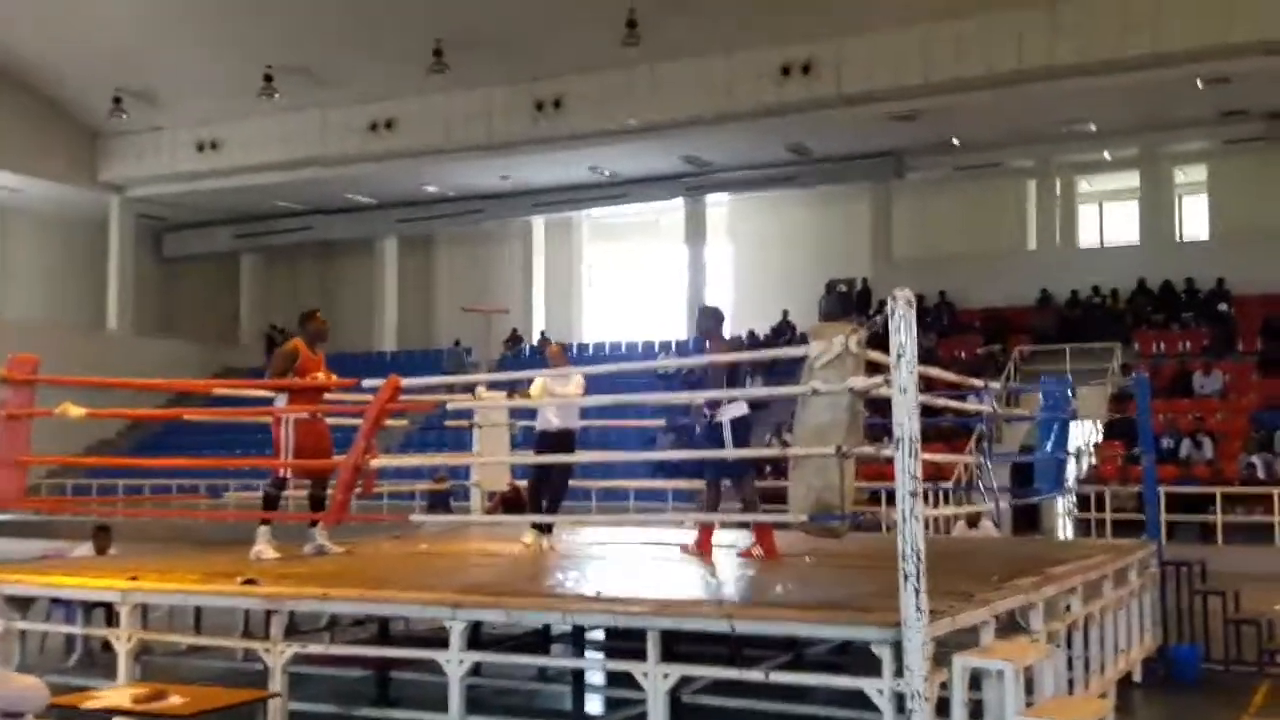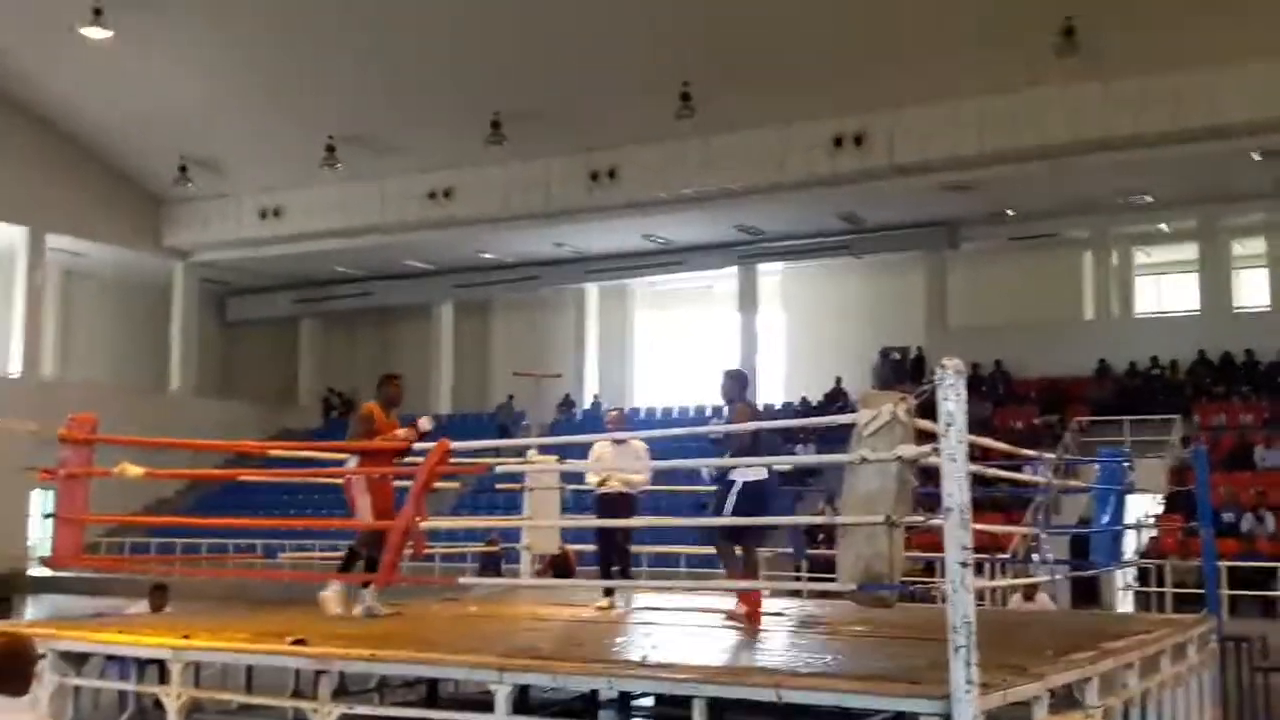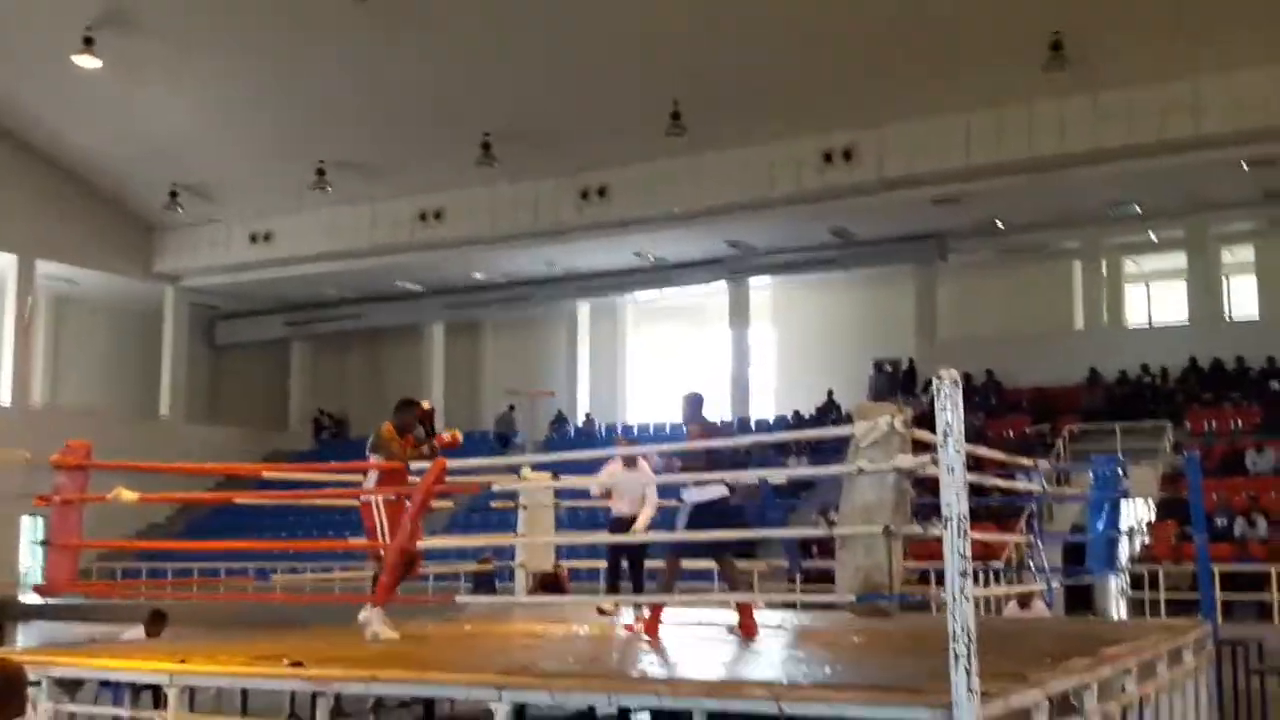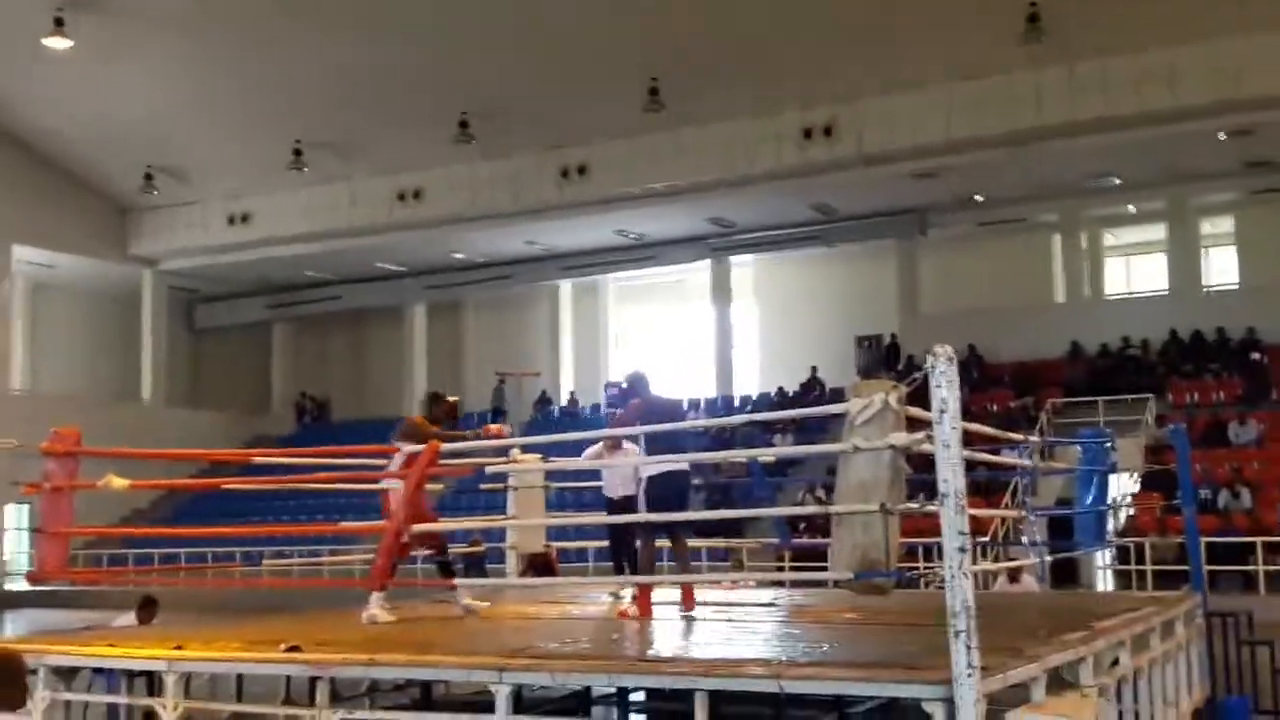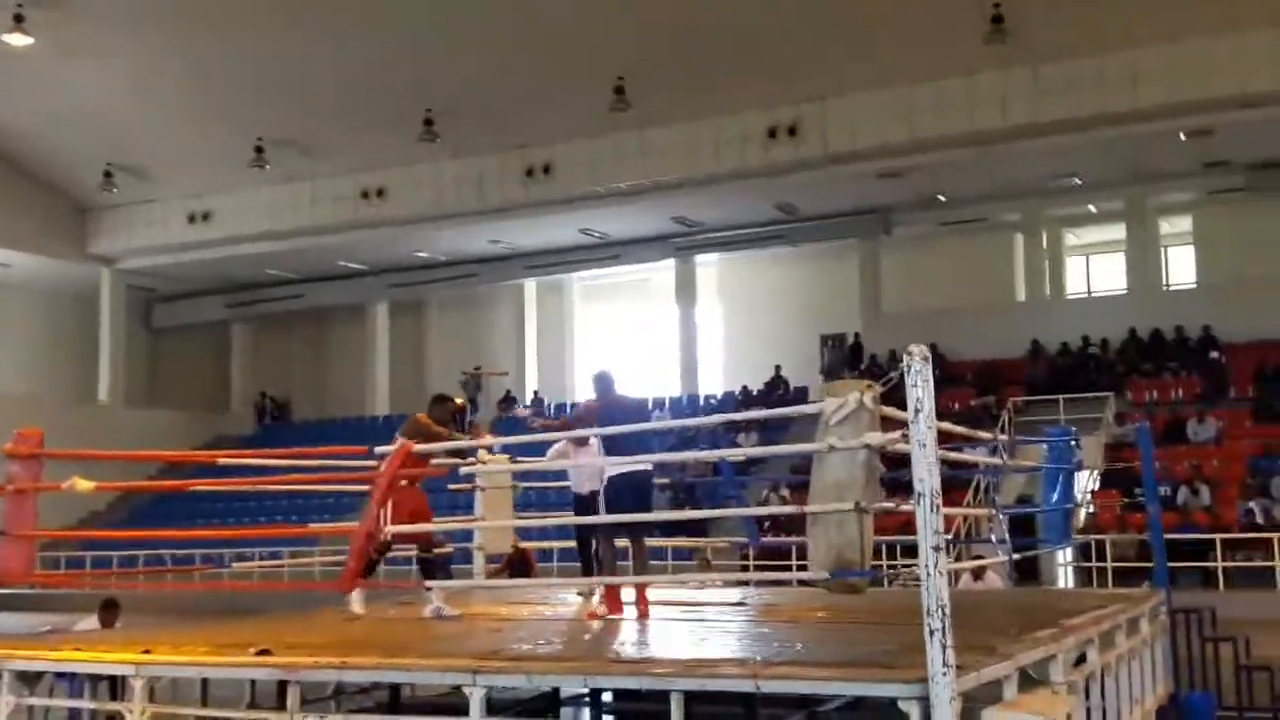
dt=0.4s
person 1, frame 1
left shoulder: (717, 348)
right shoulder: (721, 347)
left elbow: (719, 387)
left wrist: (707, 416)
left hip: (728, 418)
right hip: (727, 416)
left knee: (740, 481)
right knee: (712, 478)
left ankle: (765, 542)
right ankle: (703, 543)
person 1, frame 2
left shoulder: (739, 409)
right shoulder: (747, 409)
left elbow: (742, 445)
left wrist: (722, 466)
left hip: (743, 481)
right hip: (755, 480)
left knee: (722, 539)
right knee: (748, 544)
left ankle: (746, 597)
right ankle: (750, 608)
person 1, frame 3
left shoulder: (695, 430)
right shoulder: (711, 428)
left elbow: (698, 465)
left wrist: (674, 465)
right wrist: (682, 463)
left hip: (701, 500)
right hip: (719, 498)
left knee: (673, 558)
right knee: (724, 559)
left ankle: (652, 622)
right ankle: (747, 623)
person 1, frame 4
left shoulder: (637, 405)
right shoulder: (673, 404)
left elbow: (616, 431)
left hip: (657, 474)
right hip: (680, 471)
left knee: (647, 536)
right knee: (677, 533)
left ankle: (643, 603)
right ankle: (687, 594)
person 1, frame 5
left shoulder: (595, 407)
right shoulder: (639, 405)
left elbow: (562, 427)
left hip: (617, 475)
right hip: (643, 472)
left knee: (606, 536)
right knee: (637, 537)
left ankle: (611, 600)
right ankle: (641, 600)
person 2, frame 1
left shoulder: (319, 353)
right shoulder: (292, 349)
right elbow: (271, 381)
left wrist: (328, 384)
right wrist: (305, 382)
left hip: (314, 417)
right hip: (292, 417)
left knee: (322, 474)
right knee: (282, 475)
left ankle: (318, 537)
right ankle: (263, 539)
person 2, frame 2
left shoulder: (393, 418)
right shoulder: (366, 412)
left elbow: (395, 453)
right elbow: (355, 444)
left wrist: (414, 435)
right wrist: (390, 440)
left hip: (383, 480)
right hip: (362, 478)
left knee: (381, 537)
right knee: (367, 533)
left ankle: (367, 599)
right ankle: (334, 589)
person 2, frame 3
left shoulder: (408, 437)
right shoulder: (383, 434)
left elbow: (425, 453)
right elbow: (401, 459)
left wrist: (428, 425)
right wrist: (432, 447)
left hip: (396, 500)
right hip: (378, 500)
left knee: (410, 557)
right knee: (388, 557)
left ankle: (372, 607)
right ankle: (376, 621)
person 2, frame 4
left shoulder: (433, 430)
right shoulder: (413, 425)
left elbow: (451, 443)
right elbow: (443, 438)
right wrist: (479, 434)
left hip: (414, 491)
right hip: (398, 489)
left knee: (438, 542)
right knee: (400, 543)
left ankle: (462, 597)
right ankle: (376, 604)
person 2, frame 5
left shoulder: (435, 431)
right shoulder: (419, 423)
right elbow: (445, 437)
left wrist: (459, 419)
left hip: (411, 489)
right hip: (391, 486)
left knee: (426, 542)
right knee: (384, 541)
left ankle: (435, 602)
right ankle: (358, 592)
person 3, frame 1
left shoulder: (576, 379)
right shoulder: (541, 379)
left elbow: (573, 395)
right elbow: (531, 397)
left wrist: (551, 389)
right wrist: (529, 396)
left hip: (565, 435)
right hip: (544, 434)
left knee: (557, 485)
right knee: (536, 482)
left ankle: (545, 531)
right ankle: (535, 528)
person 3, frame 2
left shoulder: (638, 447)
right shoulder: (598, 447)
left elbow: (645, 477)
right elbow: (589, 475)
left wrist: (626, 478)
right wrist: (597, 480)
left hip: (625, 500)
right hip: (604, 499)
left knee: (620, 543)
right knee: (604, 547)
right ankle: (608, 594)
person 3, frame 3
left shoulder: (646, 471)
right shoulder: (612, 467)
left elbow: (651, 501)
right elbow: (595, 488)
left wrist: (641, 524)
right wrist: (602, 490)
left hip: (637, 521)
right hip: (617, 520)
left knee: (636, 564)
right knee: (613, 560)
right ankle: (611, 601)
person 3, frame 4
left shoulder: (633, 450)
right shoulder: (602, 449)
left elbow: (642, 475)
right elbow: (585, 458)
right wrist: (603, 445)
left hip: (629, 501)
right hip: (610, 501)
left knee: (628, 544)
right knee: (615, 544)
person 3, frame 5
left shoulder: (597, 444)
right shoulder: (567, 446)
right elbow: (550, 456)
right wrist: (567, 440)
left hip: (597, 495)
right hip: (579, 497)
right knee: (582, 539)
